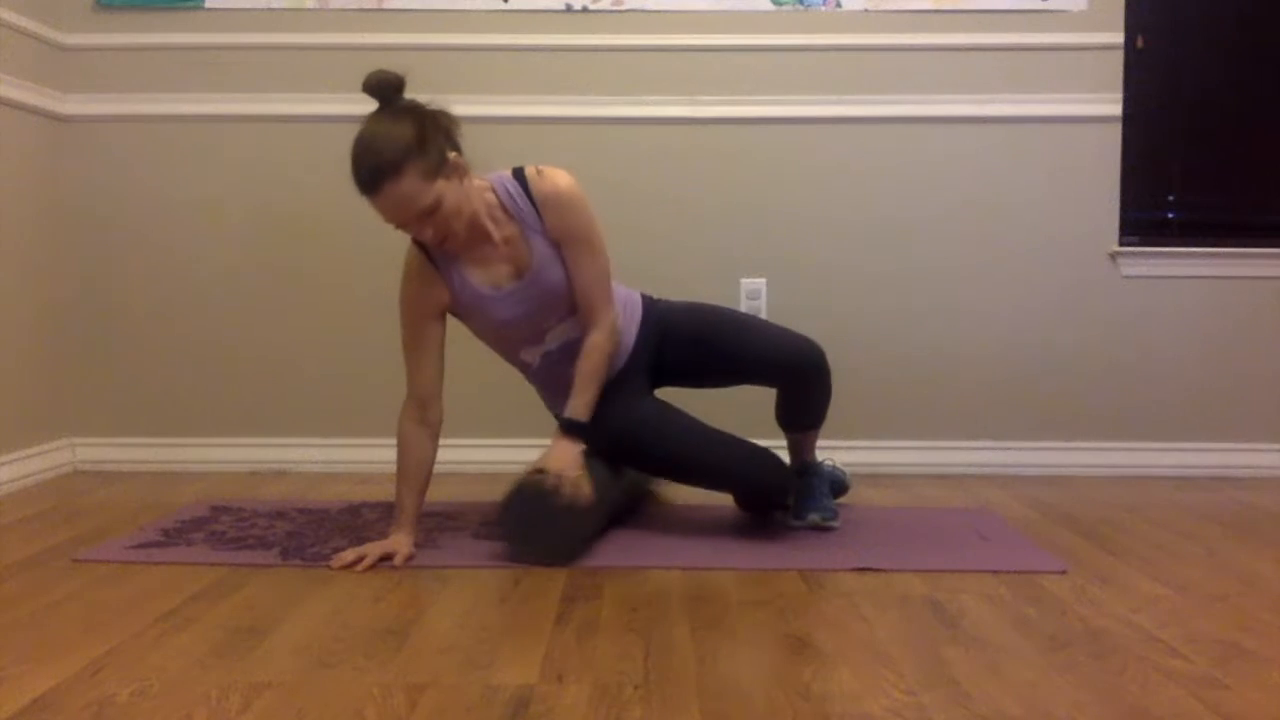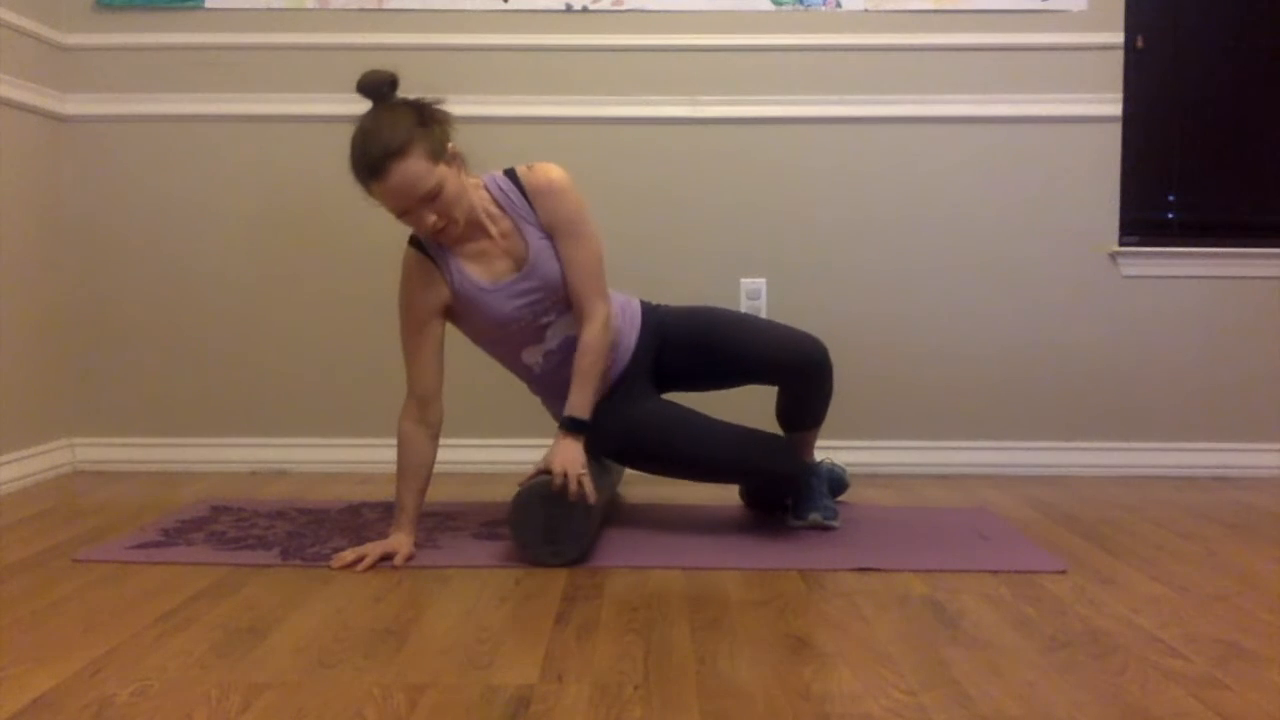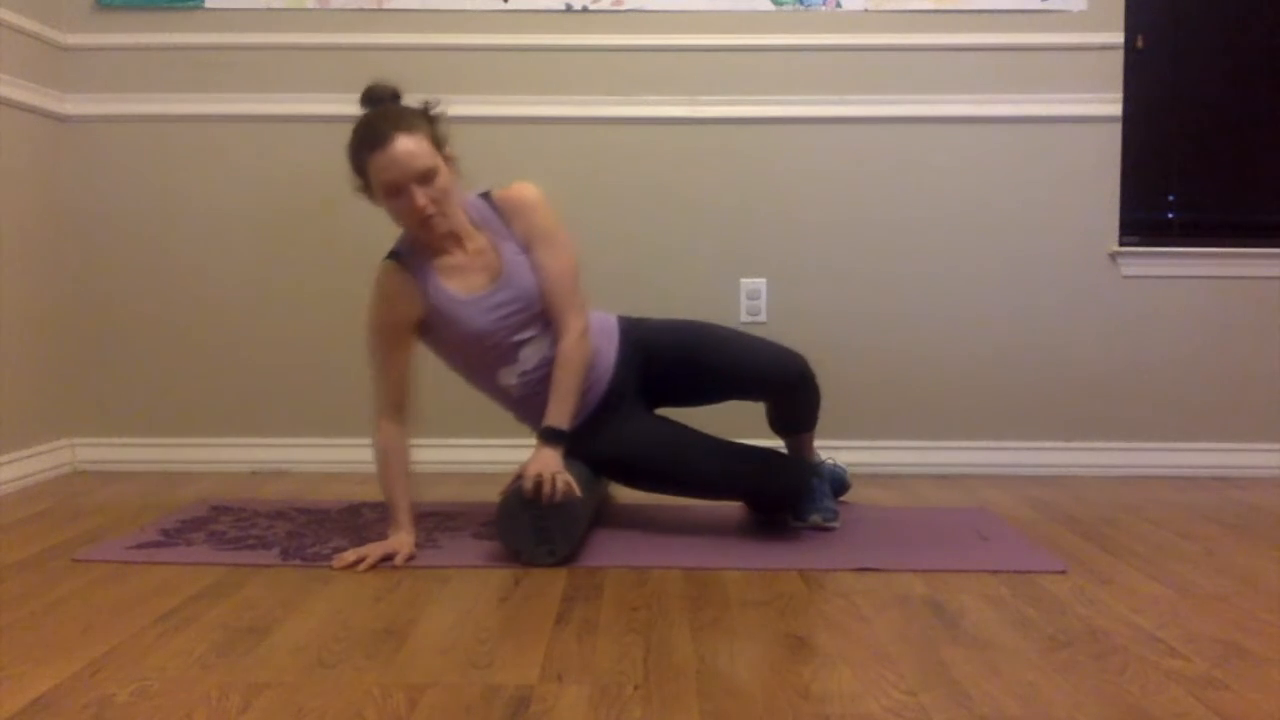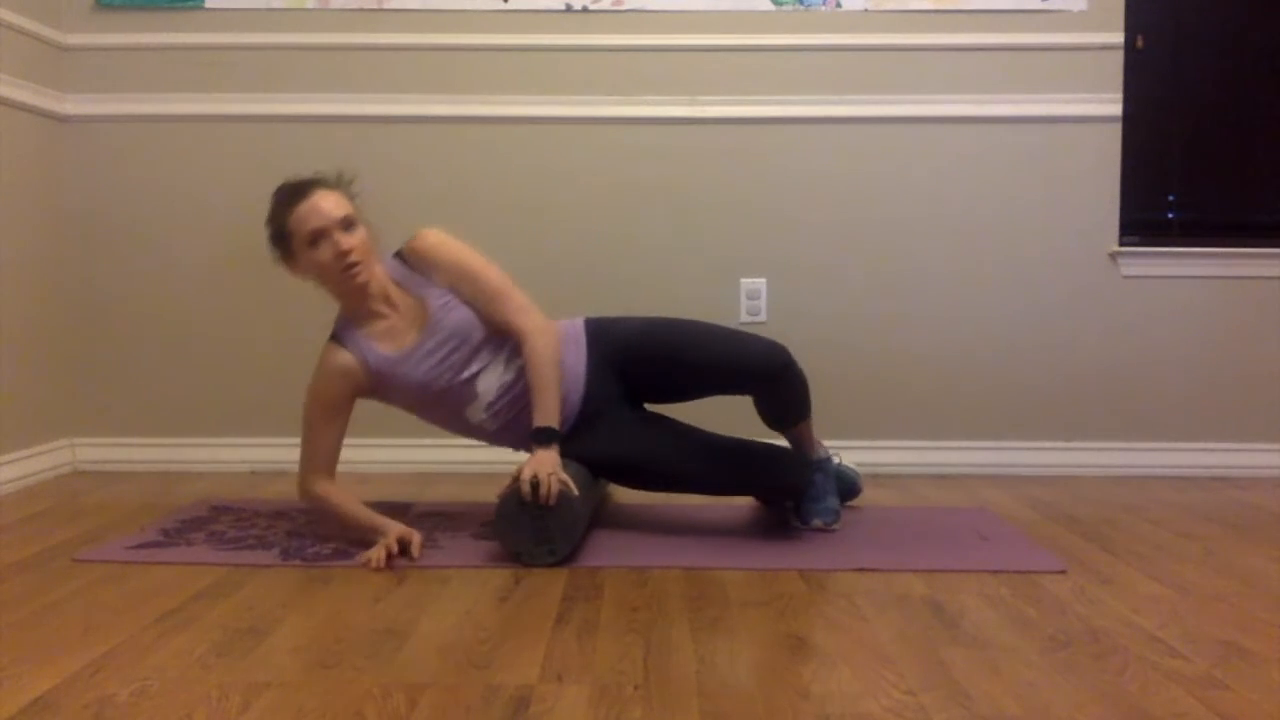
dt=0.5s
person 1, frame 1
left shoulder: (551, 193)
right shoulder: (427, 273)
left elbow: (602, 325)
right elbow: (422, 409)
left wrist: (570, 437)
right wrist: (403, 529)
left hip: (642, 328)
right hip: (590, 390)
left knee: (803, 360)
right knee: (763, 477)
left ankle: (807, 470)
right ankle: (782, 489)
person 1, frame 2
left shoulder: (543, 188)
right shoulder: (426, 271)
left elbow: (597, 315)
right elbow: (422, 409)
left wrist: (570, 435)
right wrist: (403, 528)
left hip: (642, 333)
right hip: (603, 403)
left knee: (807, 358)
right knee: (778, 468)
left ankle: (805, 468)
right ankle: (794, 484)
person 1, frame 3
left shoulder: (519, 206)
right shoulder: (402, 287)
left elbow: (574, 328)
right elbow: (392, 416)
left wrist: (549, 443)
right wrist: (401, 525)
left hip: (623, 351)
right hip: (589, 425)
left knee: (789, 373)
right knee: (781, 481)
left ankle: (806, 467)
right ankle: (800, 488)
person 1, frame 4
left shoulder: (427, 253)
right shoulder: (345, 363)
left elbow: (534, 328)
right elbow: (315, 480)
left wrist: (541, 440)
right wrist: (382, 527)
left hip: (594, 355)
right hip: (579, 433)
left knee: (769, 363)
right knee: (768, 476)
left ankle: (814, 461)
right ankle: (806, 484)
